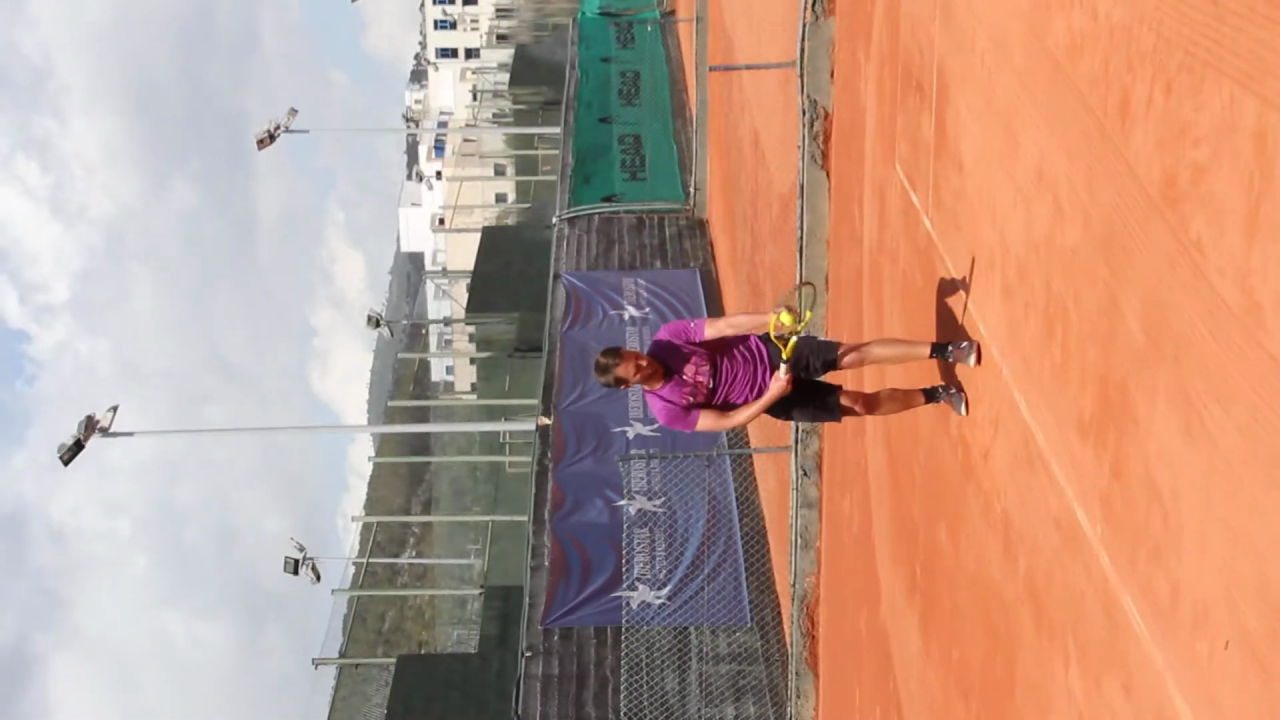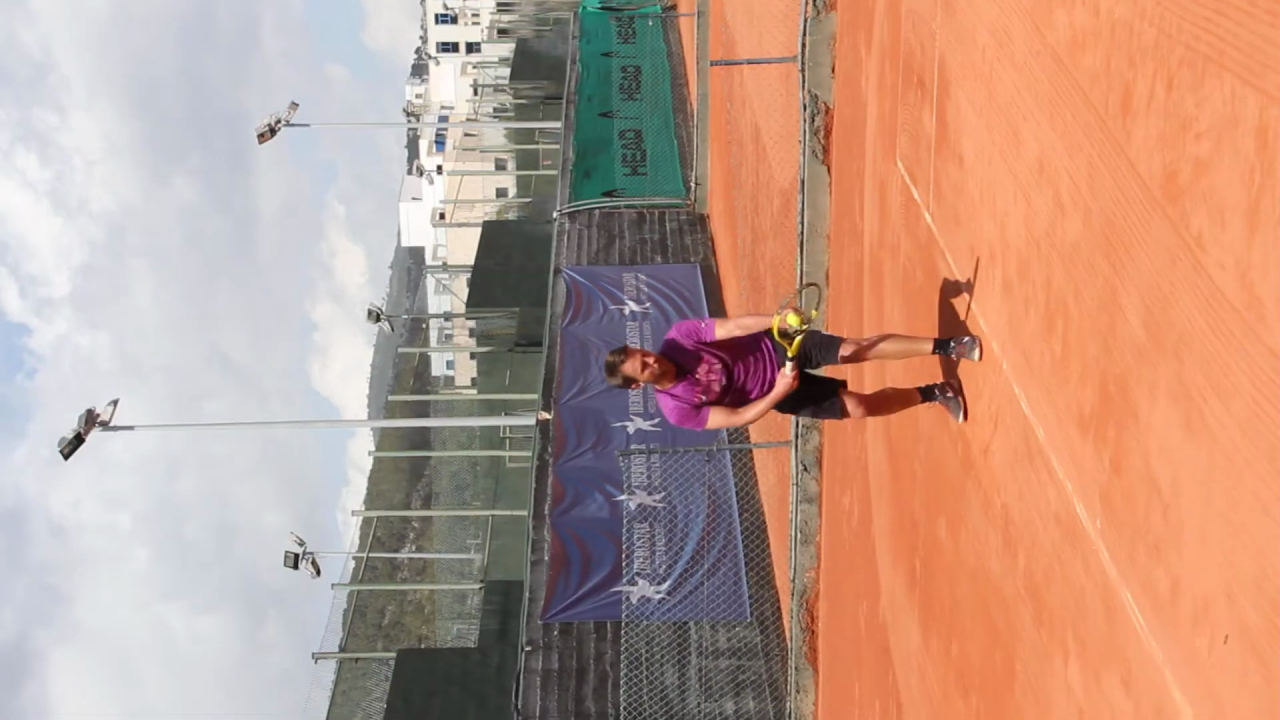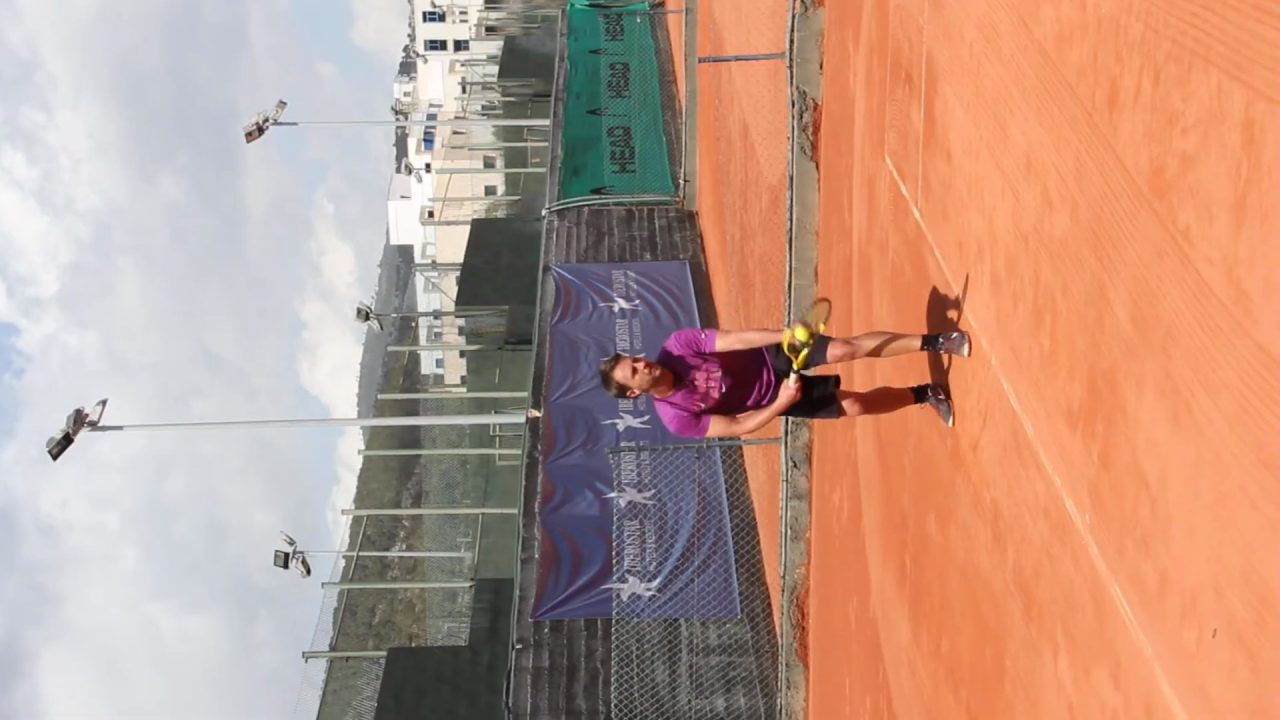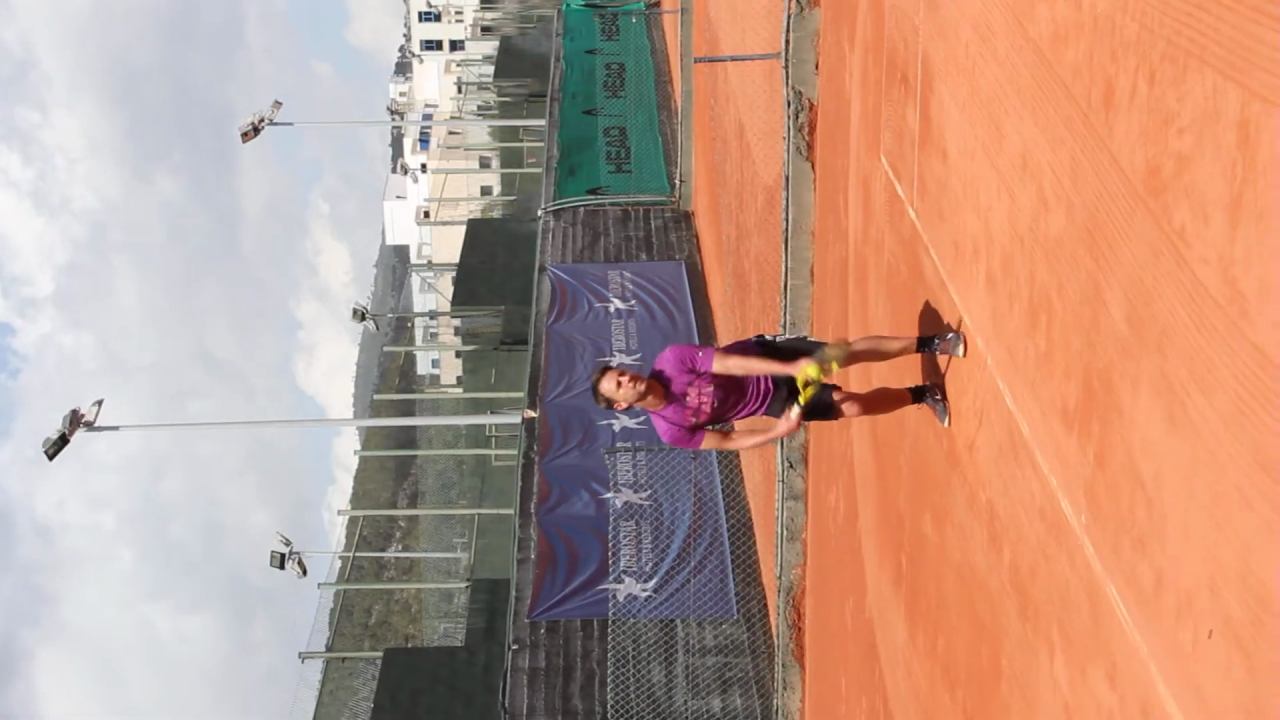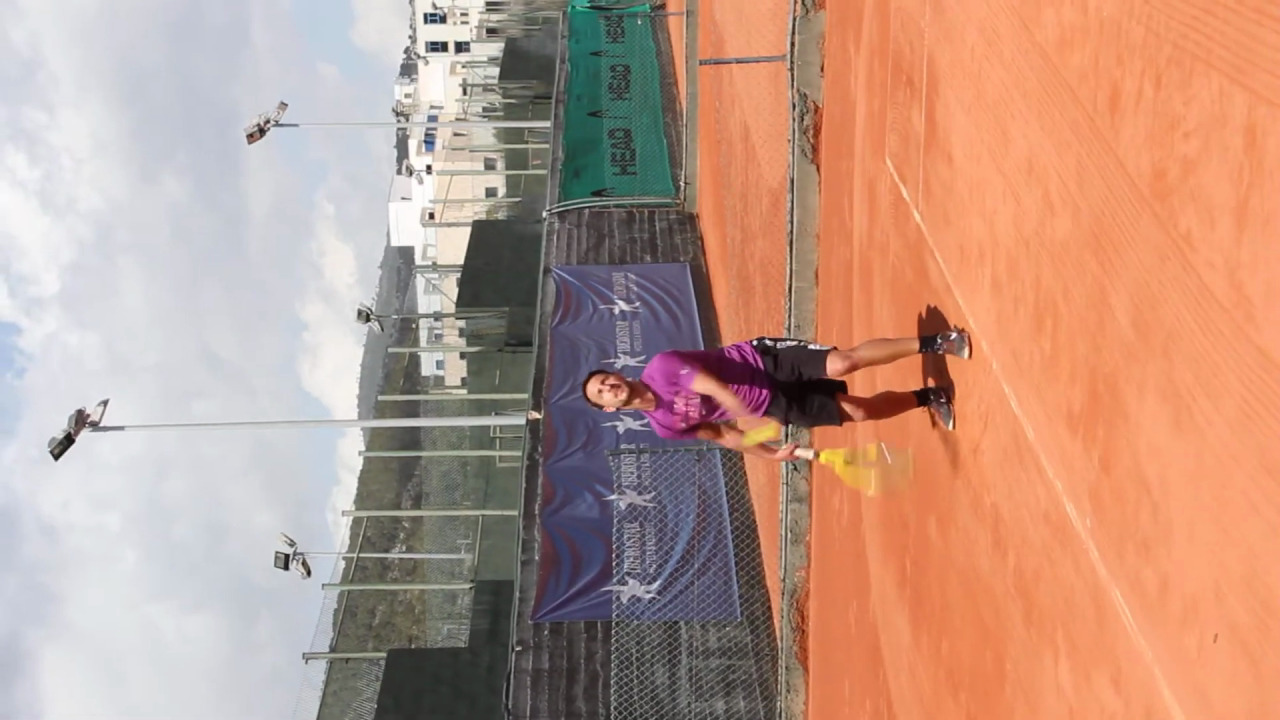
dt=0.2s
person 1, frame 1
left shoulder: (667, 338)
right shoulder: (666, 410)
left elbow: (724, 325)
right elbow: (727, 422)
left wrist: (772, 318)
right wrist: (771, 396)
left hip: (768, 351)
right hip: (768, 398)
left knee: (855, 354)
right knee: (858, 405)
left ankle: (946, 350)
right ankle: (936, 395)
person 1, frame 2
left shoulder: (678, 337)
right shoulder: (678, 409)
left elbow: (733, 326)
right elbow: (737, 418)
right wrist: (779, 393)
left hip: (776, 347)
right hip: (775, 393)
left knee: (855, 350)
right knee: (858, 407)
left ankle: (946, 345)
right ankle: (933, 393)
person 1, frame 3
left shoulder: (677, 344)
right shoulder: (677, 418)
left elbow: (733, 339)
right elbow: (735, 427)
left wrist: (785, 334)
right wrist: (779, 405)
left hip: (767, 351)
right hip: (771, 393)
left knee: (844, 348)
right knee: (854, 404)
left ankle: (935, 341)
right ankle: (925, 394)
person 1, frame 4
left shoulder: (671, 360)
right shoulder: (671, 430)
left elbow: (734, 362)
right elbow: (727, 441)
left wrist: (794, 367)
right wrist: (778, 431)
left hip: (762, 355)
right hip: (768, 400)
left knee: (841, 354)
right knee: (852, 406)
left ankle: (931, 343)
right ankle: (922, 394)
person 1, frame 5
left shoulder: (660, 366)
right shoulder: (666, 426)
left elbow: (715, 383)
right elbow: (720, 431)
left wrist: (741, 403)
right wrist: (769, 451)
left hip: (761, 360)
right hip: (774, 403)
left knee: (842, 363)
right knee: (856, 410)
left ankle: (935, 343)
right ankle: (927, 398)
